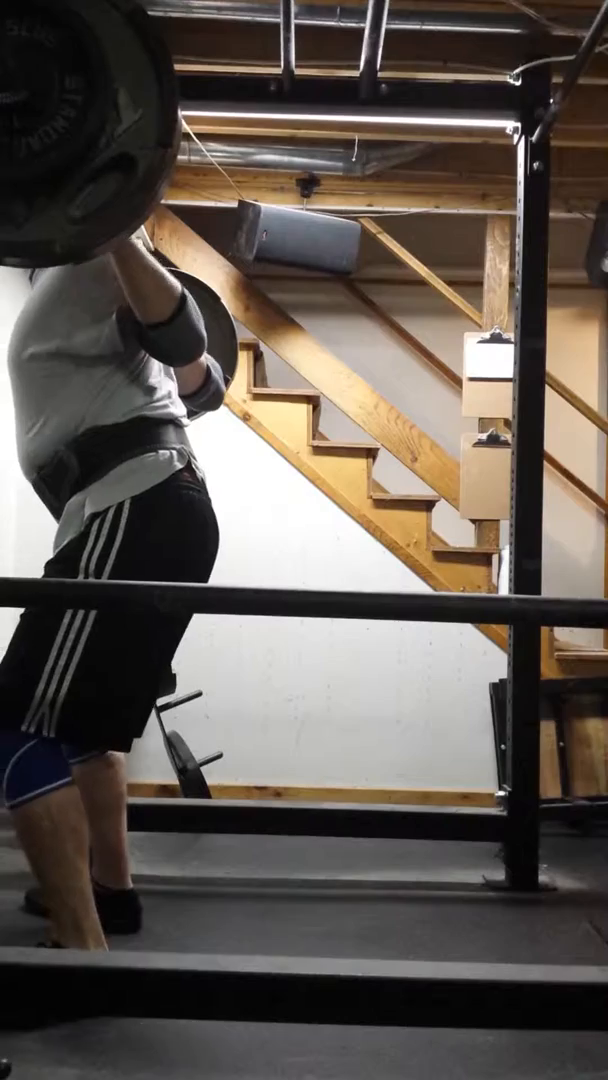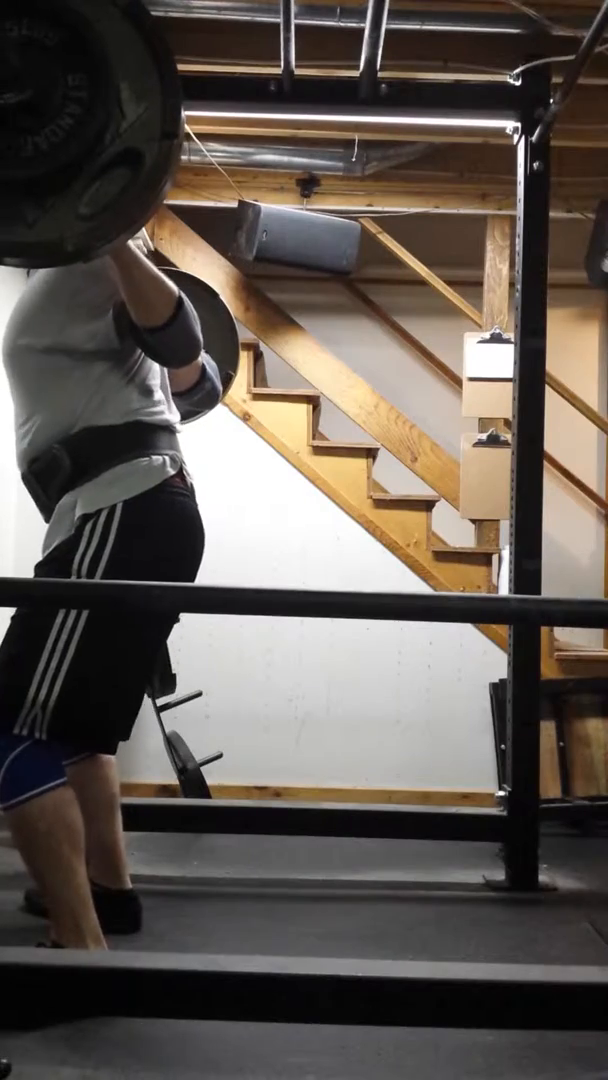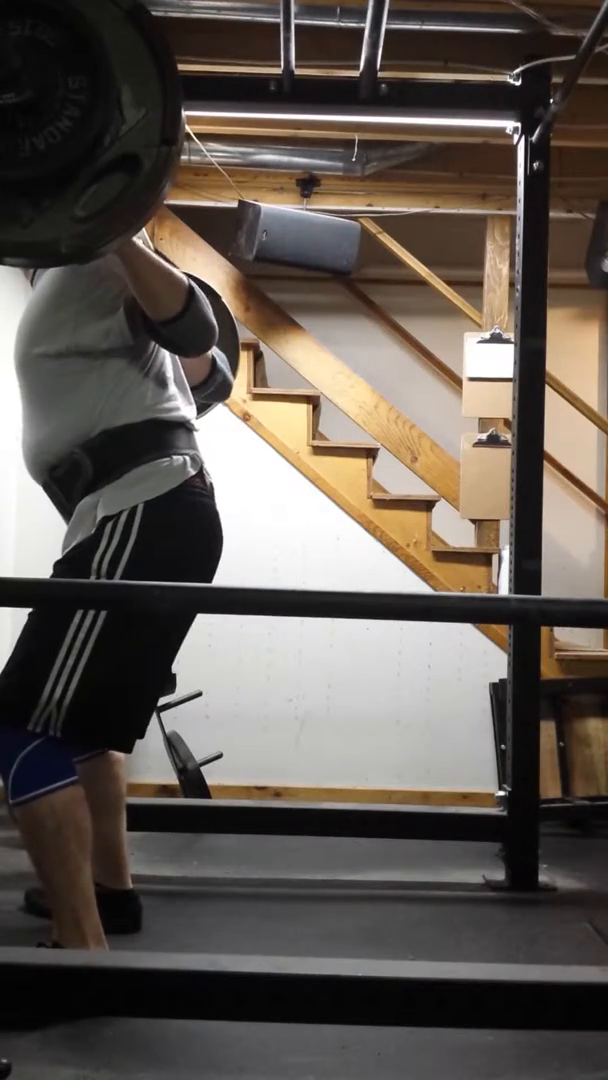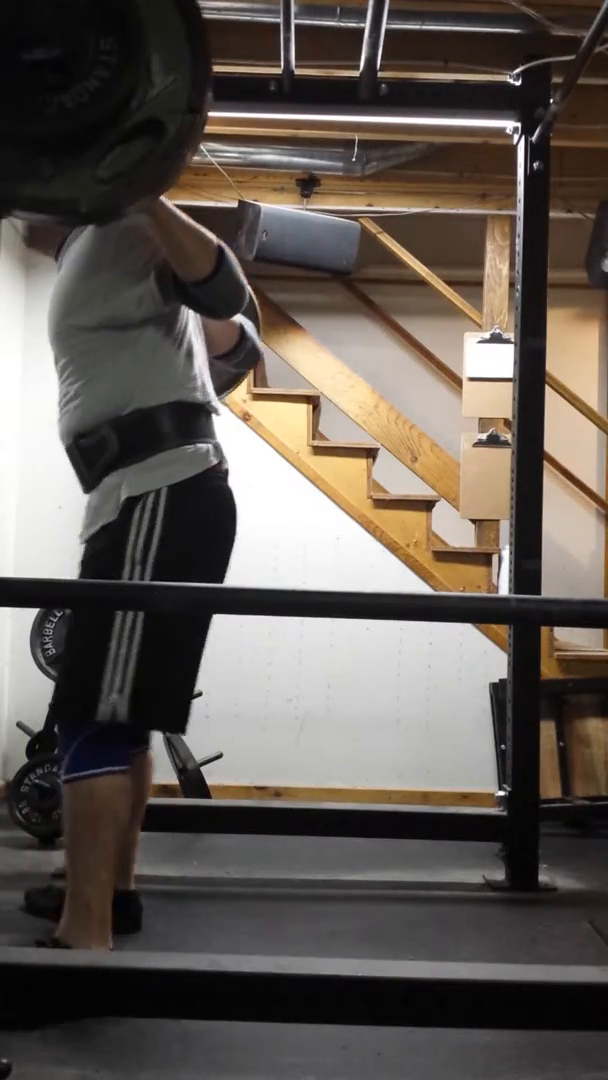
dt=0.7s
person 1, frame 1
left shoulder: (80, 267)
right shoulder: (83, 278)
left elbow: (176, 334)
right elbow: (201, 381)
left hip: (135, 518)
right hip: (152, 516)
right knee: (77, 717)
left ankle: (81, 948)
right ankle: (108, 889)
person 1, frame 2
left shoulder: (78, 264)
right shoulder: (82, 277)
left elbow: (176, 337)
right elbow: (195, 379)
left hip: (124, 519)
right hip: (137, 519)
right knee: (63, 718)
left ankle: (81, 949)
right ankle: (108, 889)
person 1, frame 3
left shoulder: (83, 262)
right shoulder: (72, 279)
left elbow: (192, 326)
right elbow: (207, 373)
left hip: (143, 519)
right hip: (149, 518)
right knee: (74, 714)
left ankle: (81, 946)
right ankle: (107, 889)
person 1, frame 4
left shoulder: (112, 232)
right shoulder: (104, 253)
left elbow: (221, 290)
right elbow: (235, 342)
left hip: (161, 500)
right hip: (155, 501)
left knee: (95, 718)
right knee: (110, 712)
left ankle: (84, 943)
right ankle: (108, 888)
